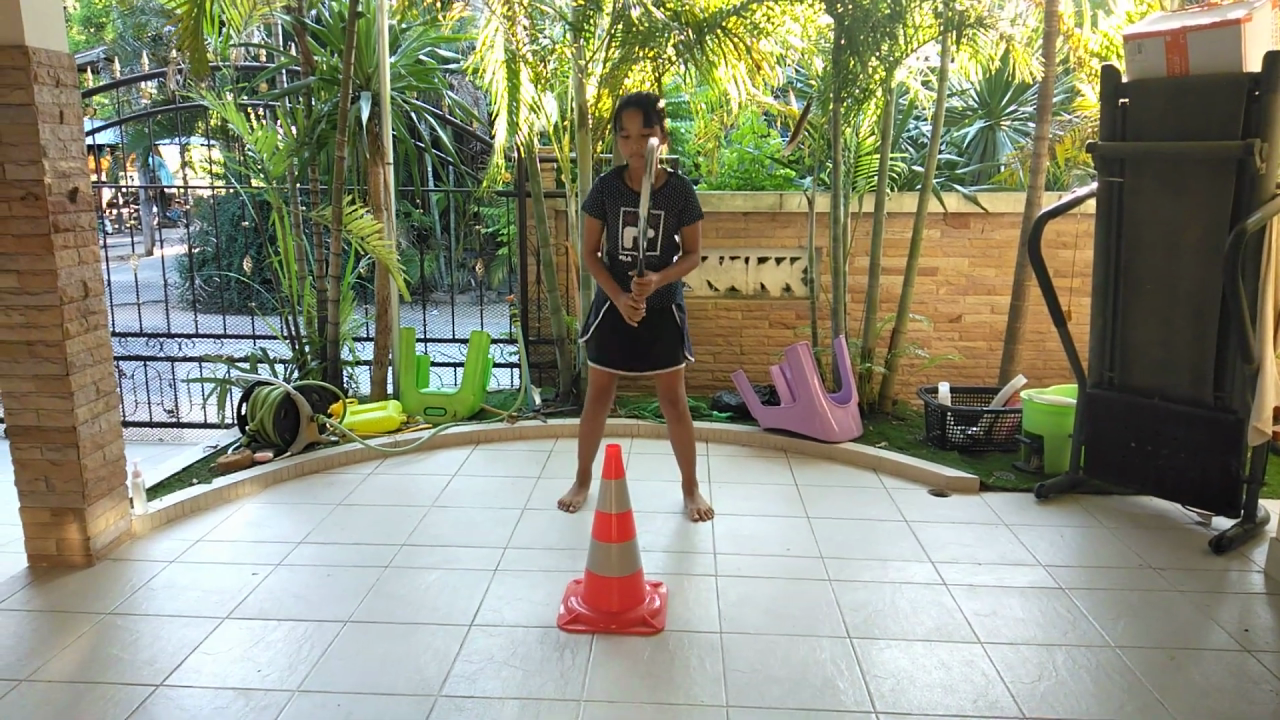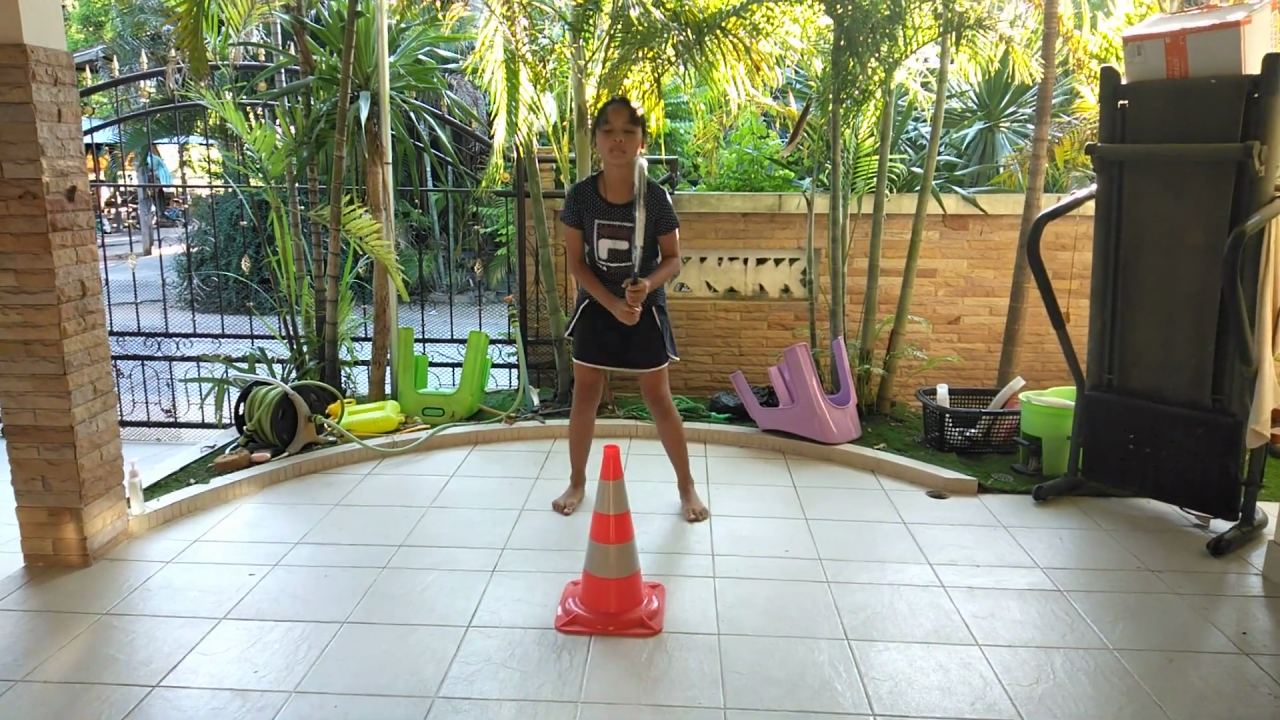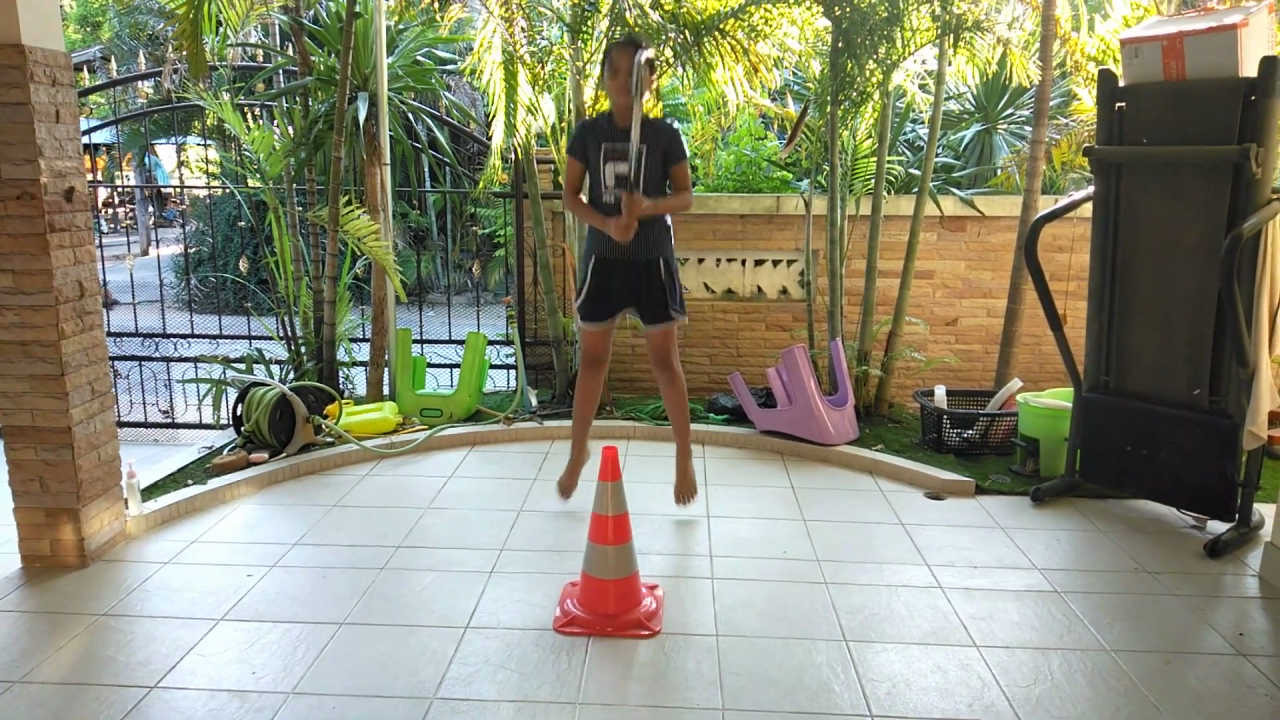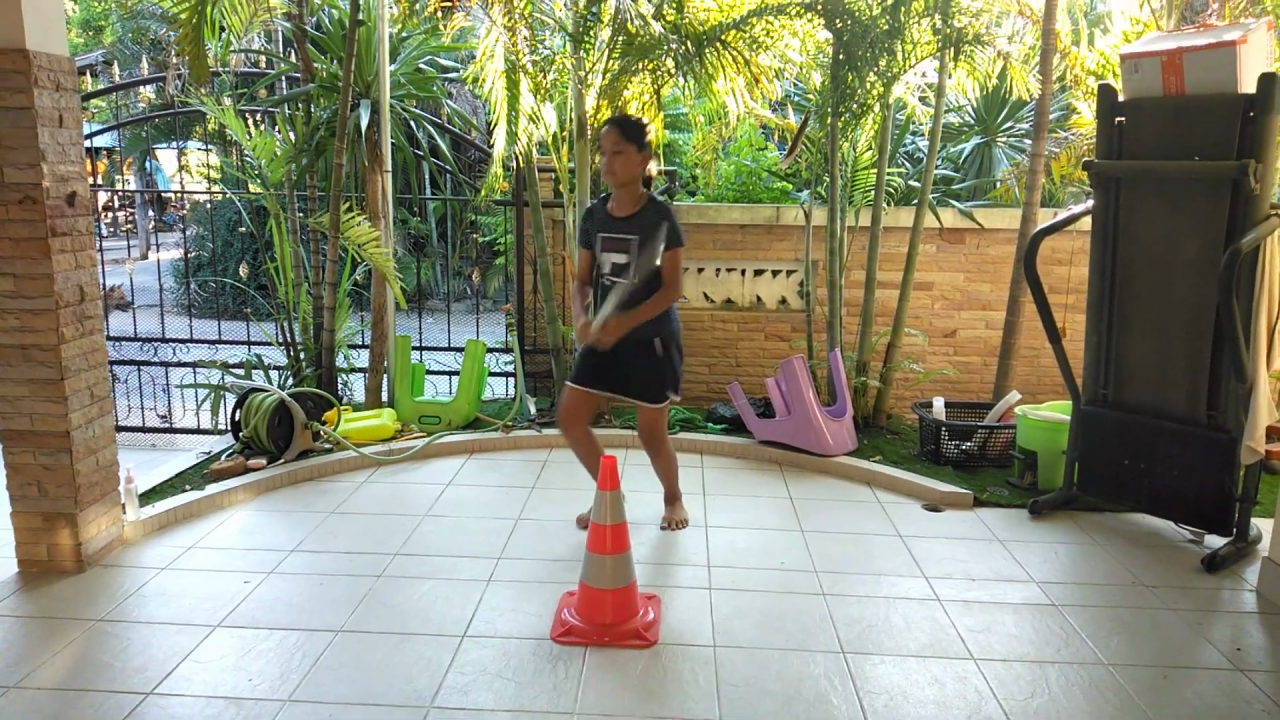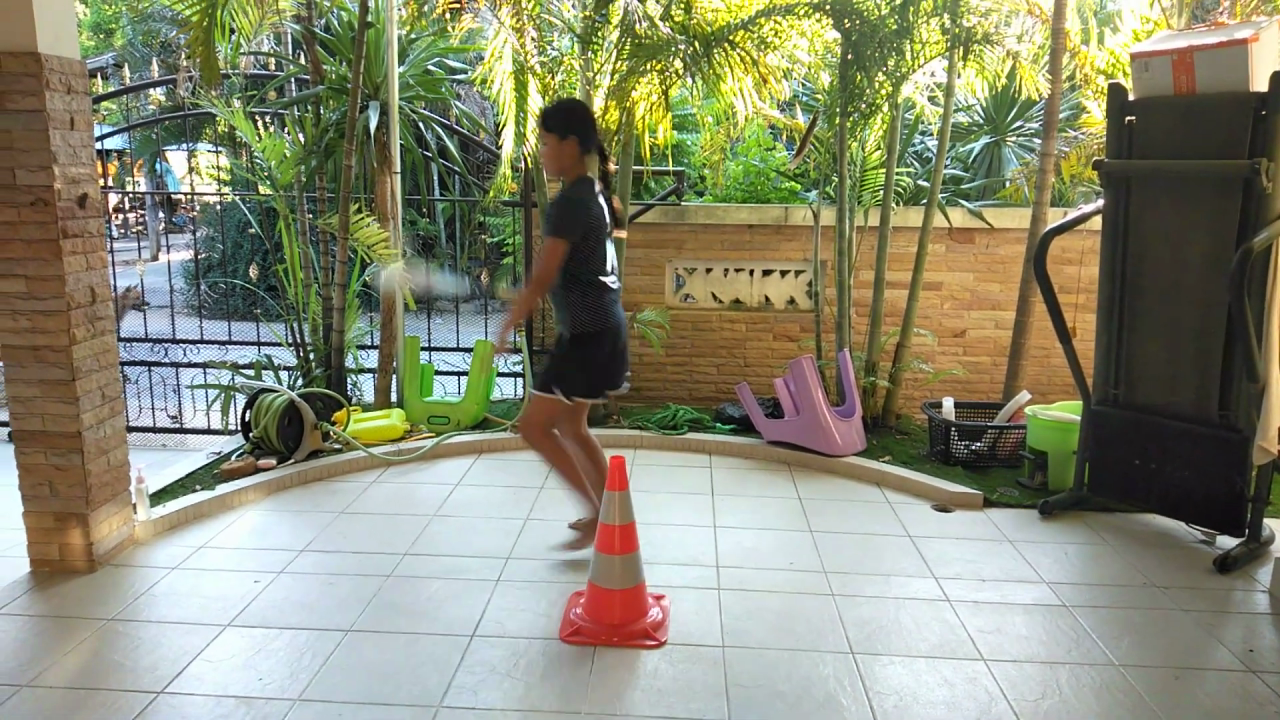
dt=0.4s
person 1, frame 1
left shoulder: (679, 189)
right shoulder: (605, 187)
left elbow: (692, 253)
right elbow: (590, 252)
left wrist: (657, 281)
right wrist: (619, 297)
left hip: (663, 307)
right hip: (612, 304)
left knee: (673, 401)
right knee: (598, 397)
left ankle: (690, 486)
right ankle: (583, 478)
person 1, frame 2
left shoulder: (656, 197)
right shoulder: (581, 195)
left elbow: (672, 258)
right elbow: (575, 262)
left wrist: (647, 285)
right wrist: (611, 303)
left hip: (646, 308)
right hip: (596, 306)
left knee: (659, 400)
right knee: (584, 397)
left ankle: (686, 485)
right ankle: (577, 481)
person 1, frame 3
left shoulder: (665, 134)
right shoulder: (588, 132)
left elbow: (685, 195)
right elbow: (570, 195)
left wrist: (649, 207)
right wrist: (606, 223)
left hip: (652, 260)
right hip: (603, 258)
left knee: (664, 360)
right knee: (592, 358)
left ankle: (684, 455)
right ankle: (578, 452)
person 1, frame 4
left shoulder: (660, 217)
right shoulder: (592, 216)
left elbow: (674, 287)
right elbow: (582, 278)
left wrist: (623, 322)
right wrist: (582, 319)
left hip: (651, 340)
right hip: (610, 337)
left knee: (651, 435)
right knee: (571, 417)
left ankle: (673, 498)
person 1, frame 5
left shoulder: (569, 201)
right shoulder: (592, 193)
left elbow: (544, 278)
left wrist: (510, 323)
right wrist: (523, 308)
left hip: (589, 331)
right hip: (600, 326)
left knee: (534, 426)
right knee: (569, 426)
left ankle: (600, 511)
right ankle: (603, 511)
